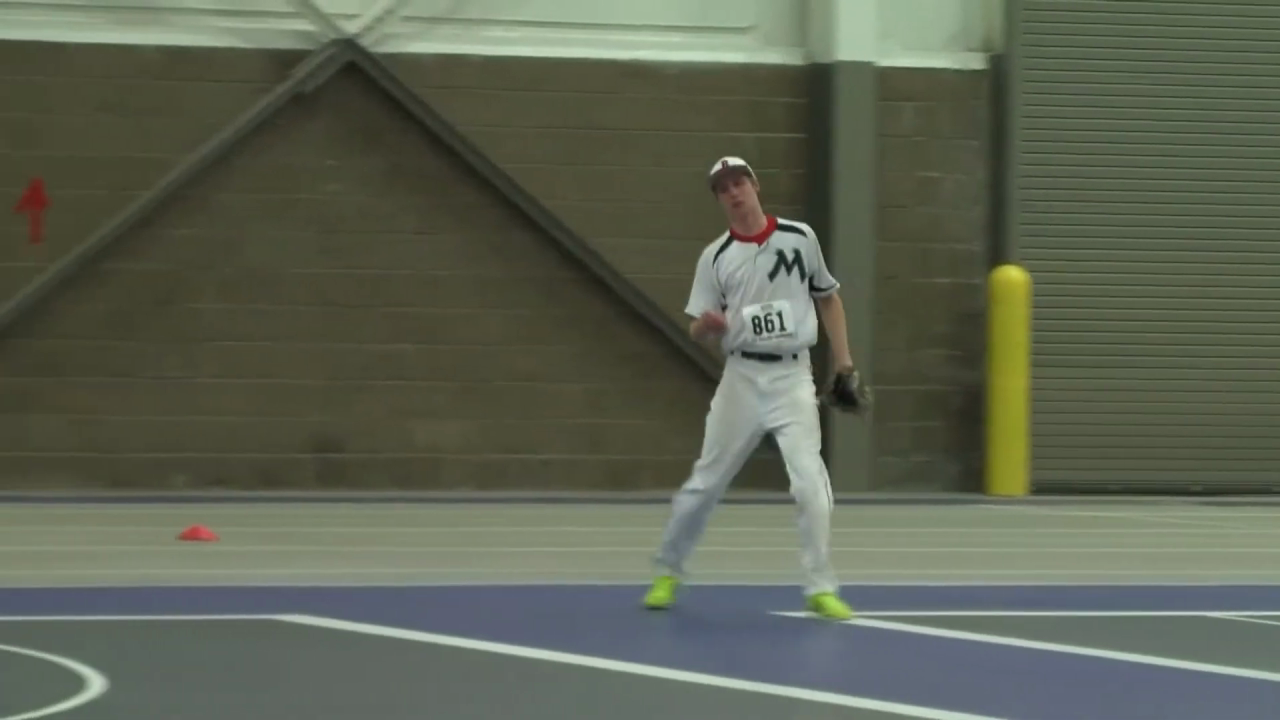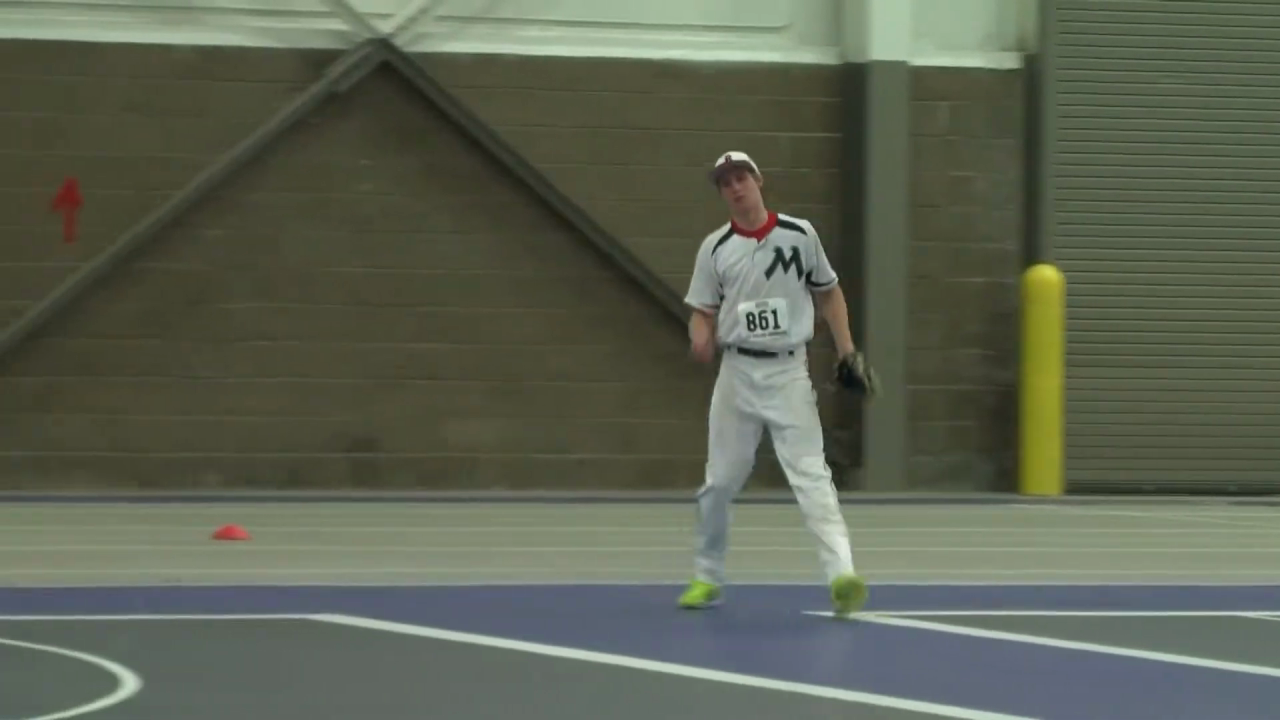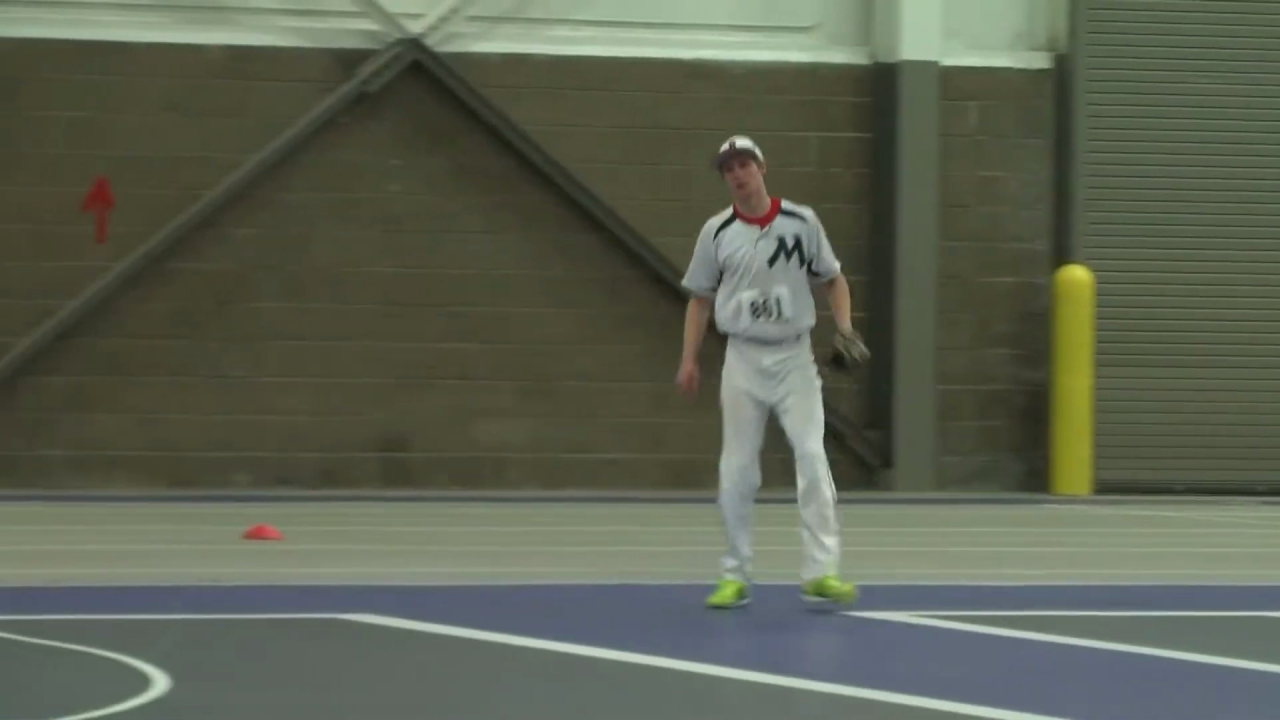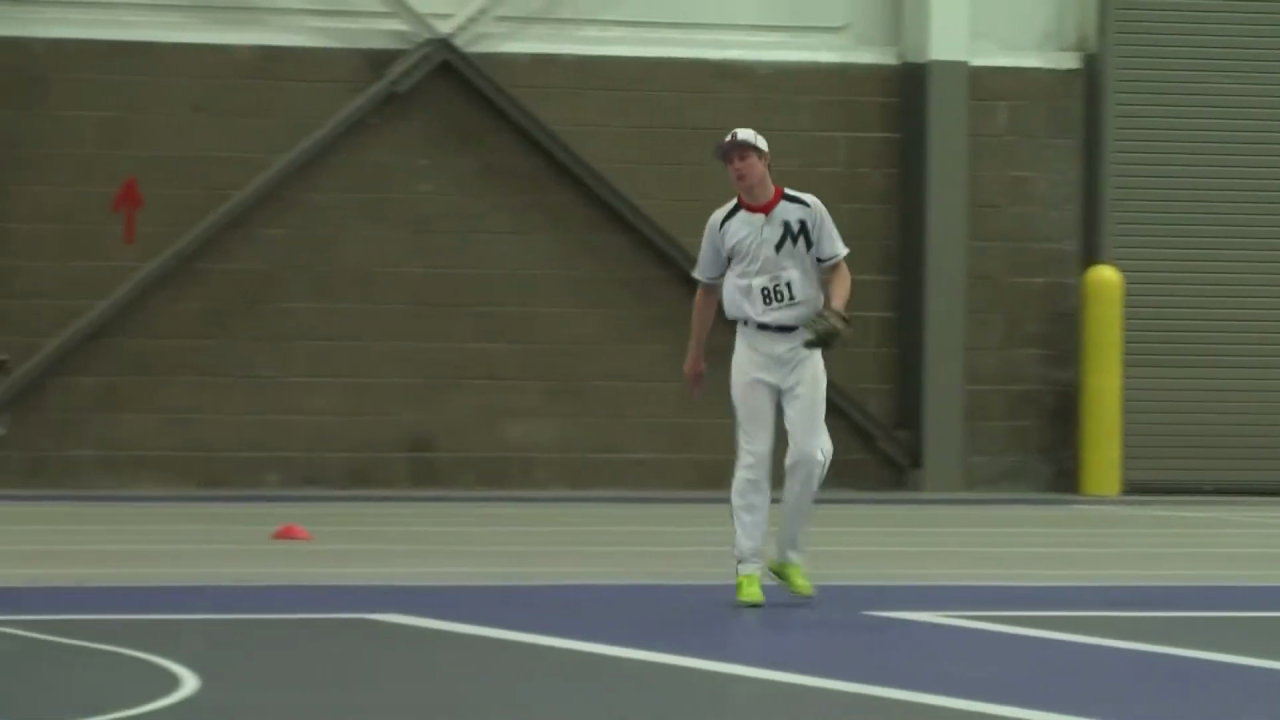
dt=0.1s
person 1, frame 1
left shoulder: (800, 237)
right shoulder: (715, 256)
left elbow: (828, 297)
right elbow: (698, 331)
left wrist: (844, 359)
right wrist: (706, 324)
left hip: (792, 376)
right hip: (741, 377)
left knee: (810, 481)
right knee: (705, 483)
left ankle: (821, 588)
right ankle: (668, 571)
person 1, frame 2
left shoulder: (800, 233)
right shoulder: (715, 248)
left elbow: (830, 292)
right elbow: (703, 315)
left wrist: (847, 346)
right wrist: (700, 342)
left hip: (791, 372)
right hip: (738, 372)
left knee: (811, 473)
right knee: (720, 482)
left ankle: (840, 575)
right ankle: (709, 578)
person 1, frame 3
left shoulder: (802, 221)
right shoulder: (716, 232)
left elbow: (831, 281)
right elbow: (699, 299)
left wrist: (845, 328)
right wrist: (688, 360)
left hip: (795, 357)
right hip: (744, 360)
left knee: (812, 458)
right knee: (738, 471)
left ankle: (822, 571)
right ankle: (735, 575)
person 1, frame 4
left shoulder: (807, 208)
right shoulder: (722, 222)
left elbow: (839, 268)
right elbow: (708, 288)
left wrist: (836, 308)
right wrist: (693, 353)
left hip: (805, 345)
right hip: (753, 346)
left knee: (813, 453)
right knee: (755, 460)
left ankle: (788, 556)
right ankle: (749, 569)
